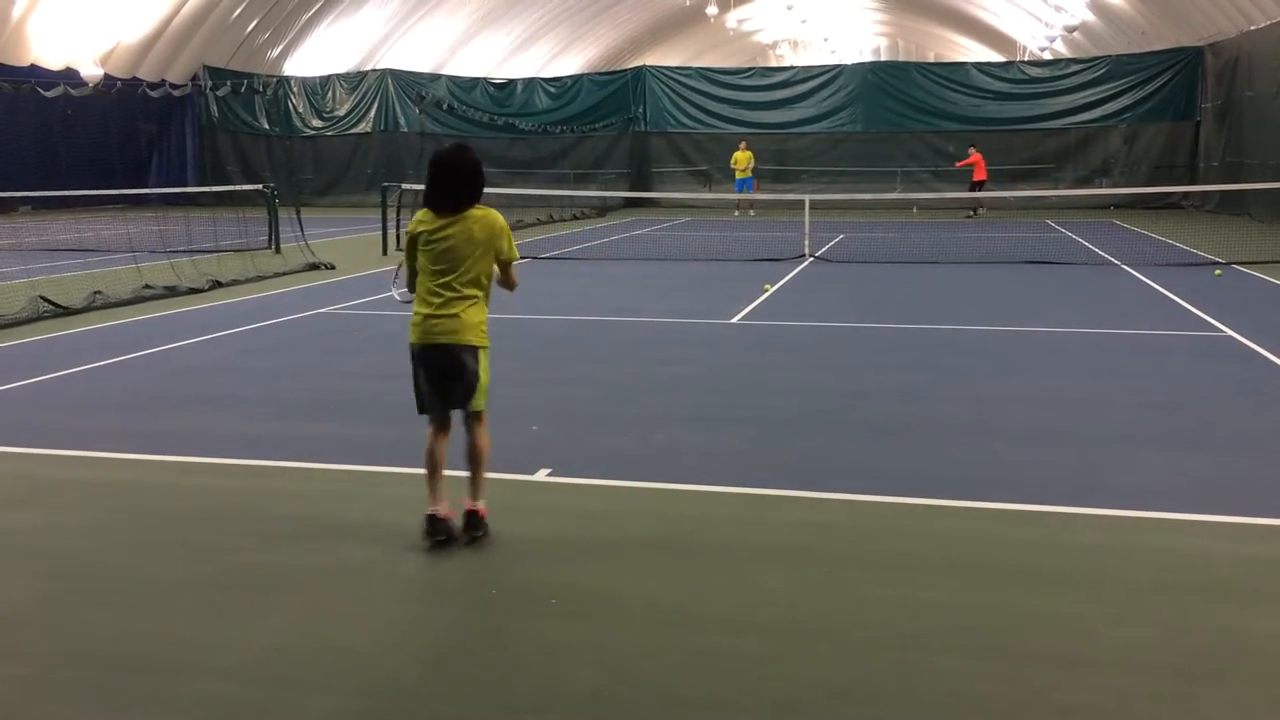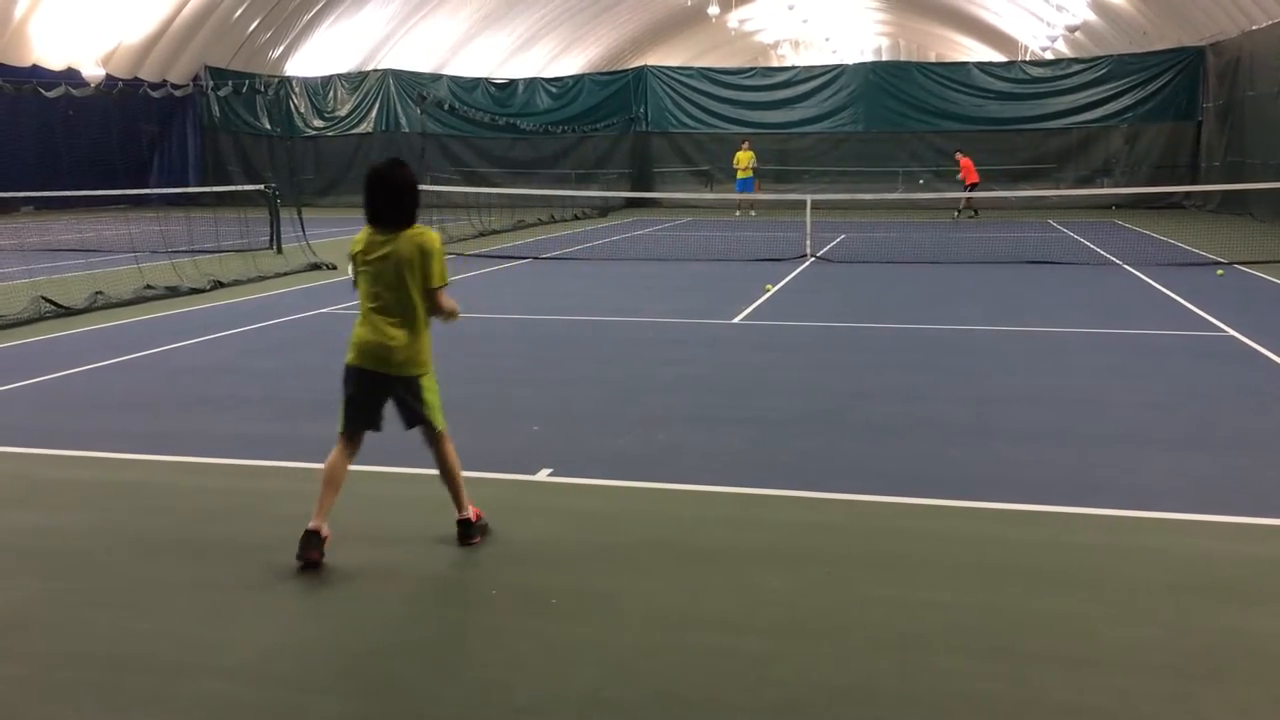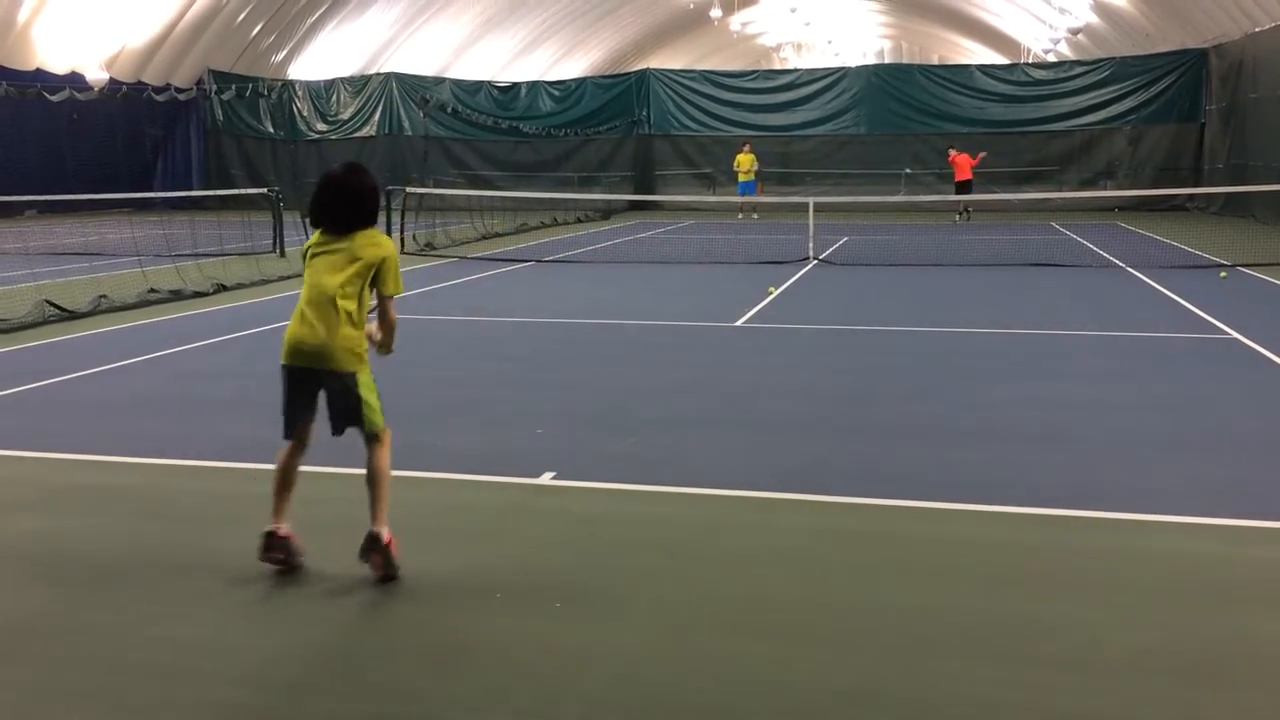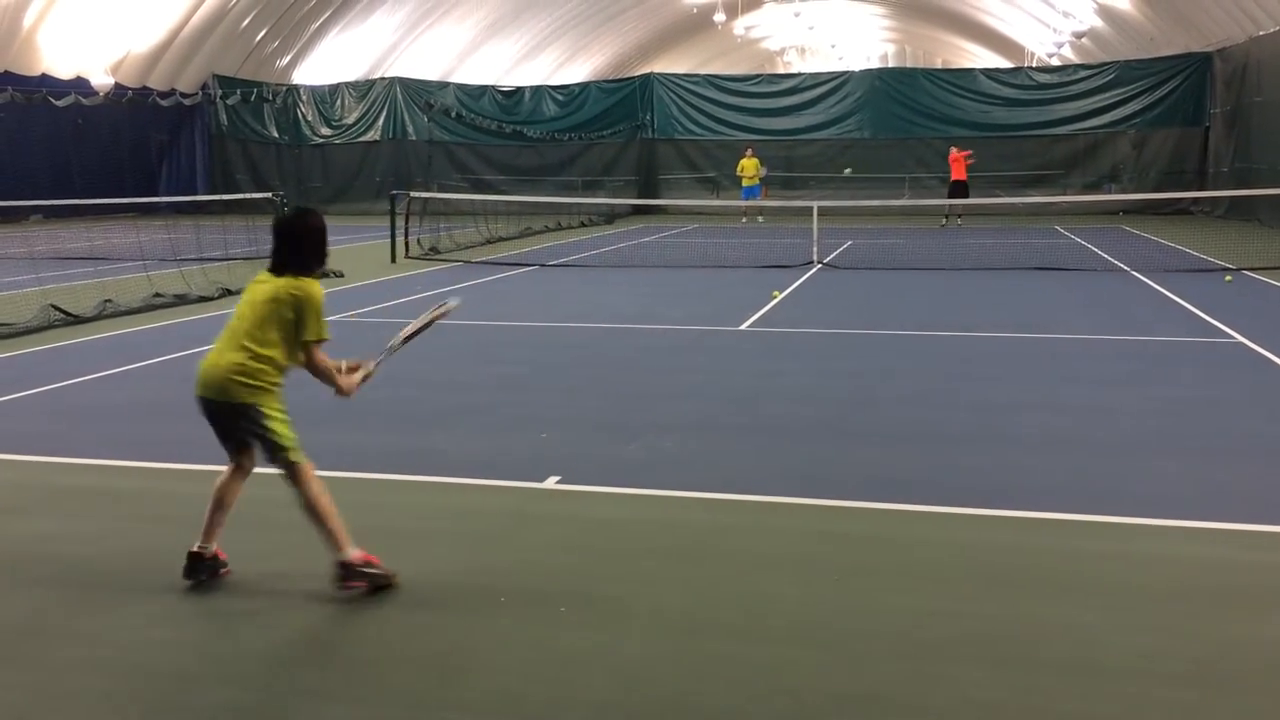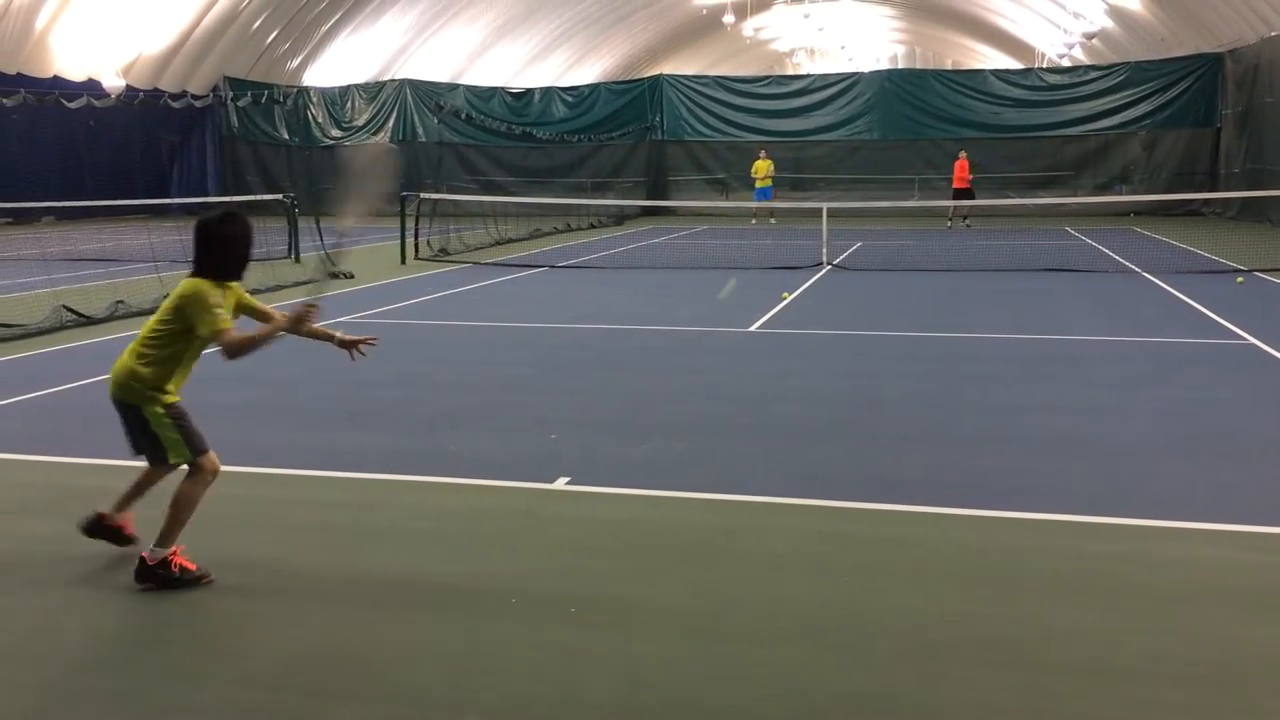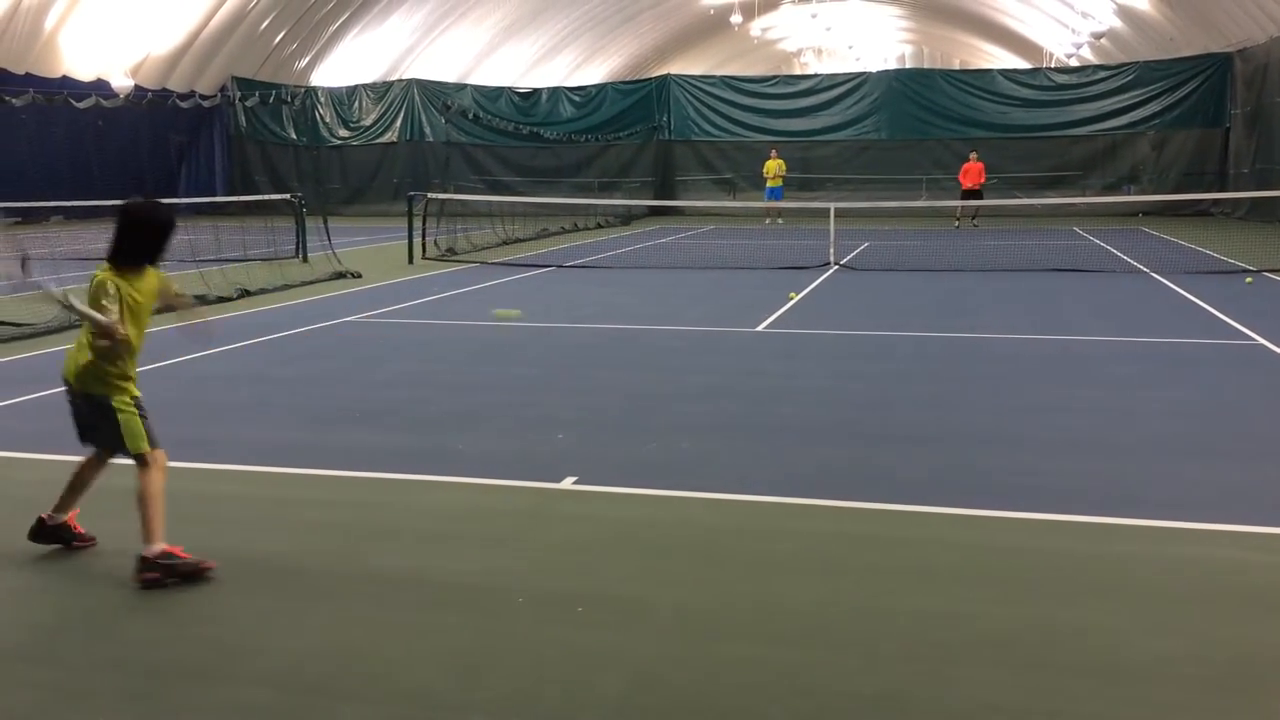
dt=0.3s
person 1, frame 1
left shoulder: (420, 224)
right shoulder: (491, 222)
left elbow: (412, 283)
right elbow: (510, 283)
left hip: (425, 335)
right hip: (466, 335)
left knee: (439, 425)
right knee: (475, 420)
left ankle: (436, 513)
right ankle: (475, 509)
person 1, frame 2
left shoulder: (361, 243)
right shoulder: (425, 241)
right elbow: (441, 307)
right wrist: (451, 310)
left hip: (363, 354)
right hip: (404, 360)
left knee: (348, 443)
right knee: (438, 437)
left ankle: (314, 531)
right ankle: (467, 517)
person 1, frame 3
left shoulder: (315, 244)
right shoulder: (382, 247)
right elbow: (388, 316)
right wrist: (386, 340)
left hip: (299, 348)
right hip: (341, 355)
left knee: (296, 441)
right knee: (379, 438)
left ankle: (276, 532)
right ankle: (377, 536)
person 1, frame 4
left shoulder: (265, 282)
right shoulder: (307, 292)
right elbow: (312, 361)
left wrist: (336, 367)
right wrist: (344, 383)
left hip: (211, 381)
right hip: (246, 388)
left knee: (242, 463)
right knee: (301, 471)
left ankle: (203, 552)
right ankle: (351, 559)
person 1, frame 5
left shoulder: (225, 289)
right shoulder: (200, 292)
left elbow: (273, 317)
right elbow: (231, 348)
left wrist: (336, 337)
right wrist: (284, 325)
left hip: (139, 383)
right hip: (144, 387)
left knee: (168, 459)
right knee: (205, 466)
left ankle: (111, 518)
right ankle: (159, 559)
person 1, frame 6
left shoulder: (149, 275)
right shoulder: (111, 282)
left elbow: (169, 298)
right elbow: (112, 345)
right wrist: (114, 333)
left hip: (84, 379)
right hip: (107, 384)
left knee: (105, 451)
right knee: (153, 460)
left ankle: (53, 520)
right ankle: (155, 554)
